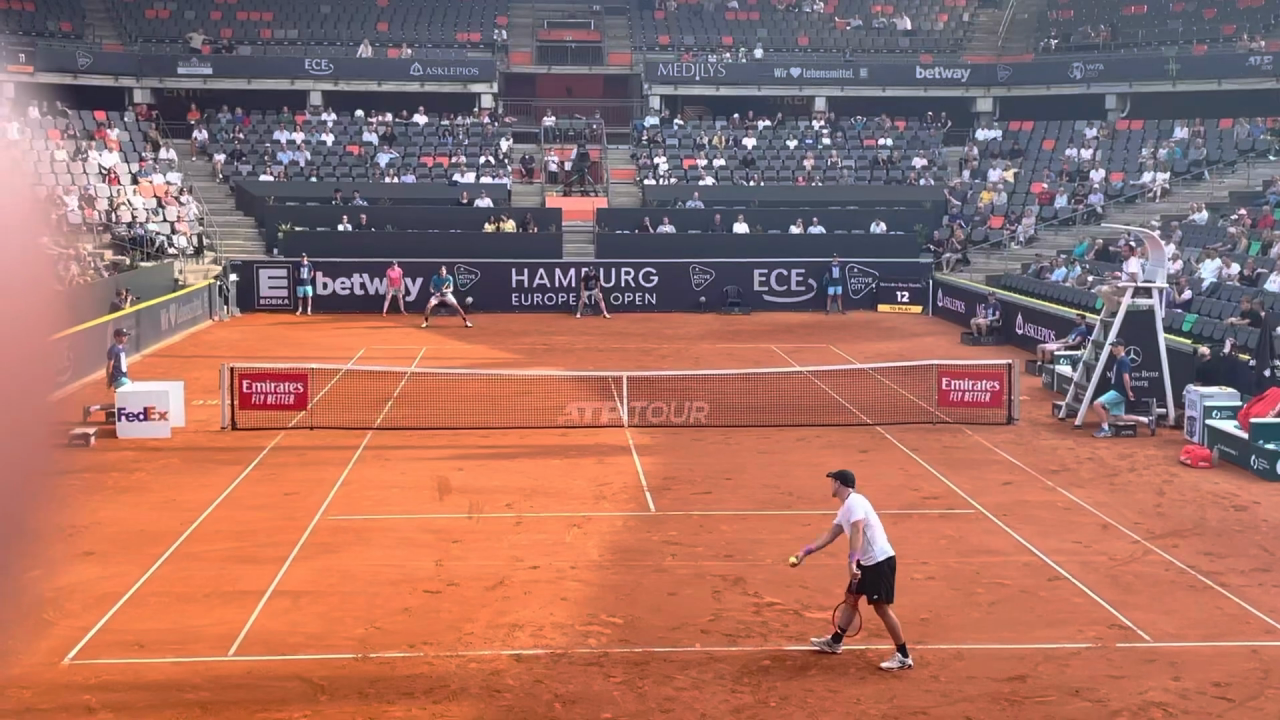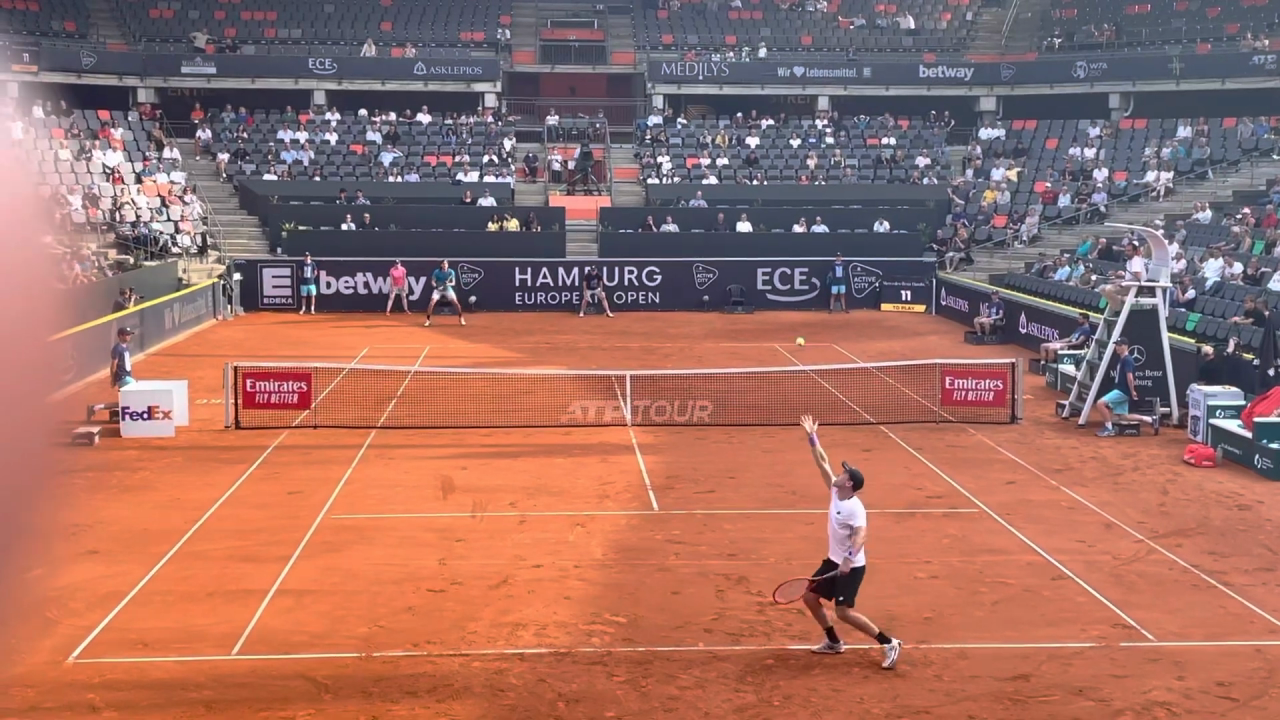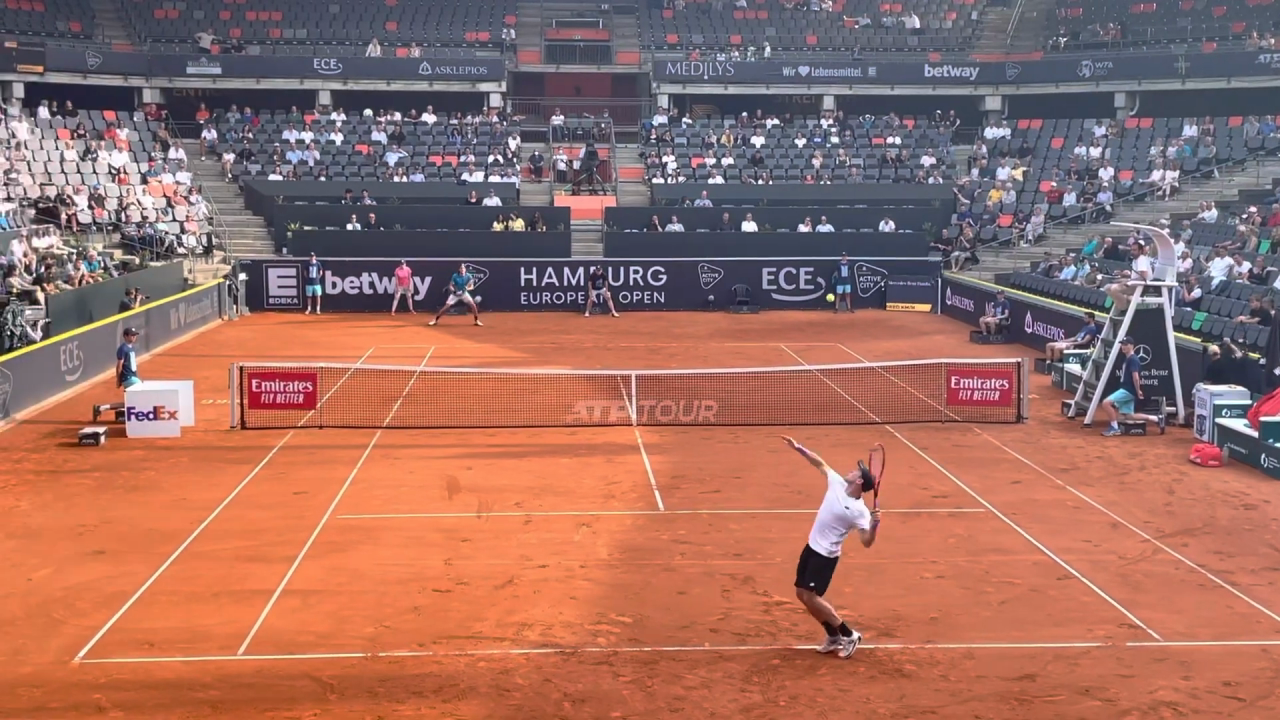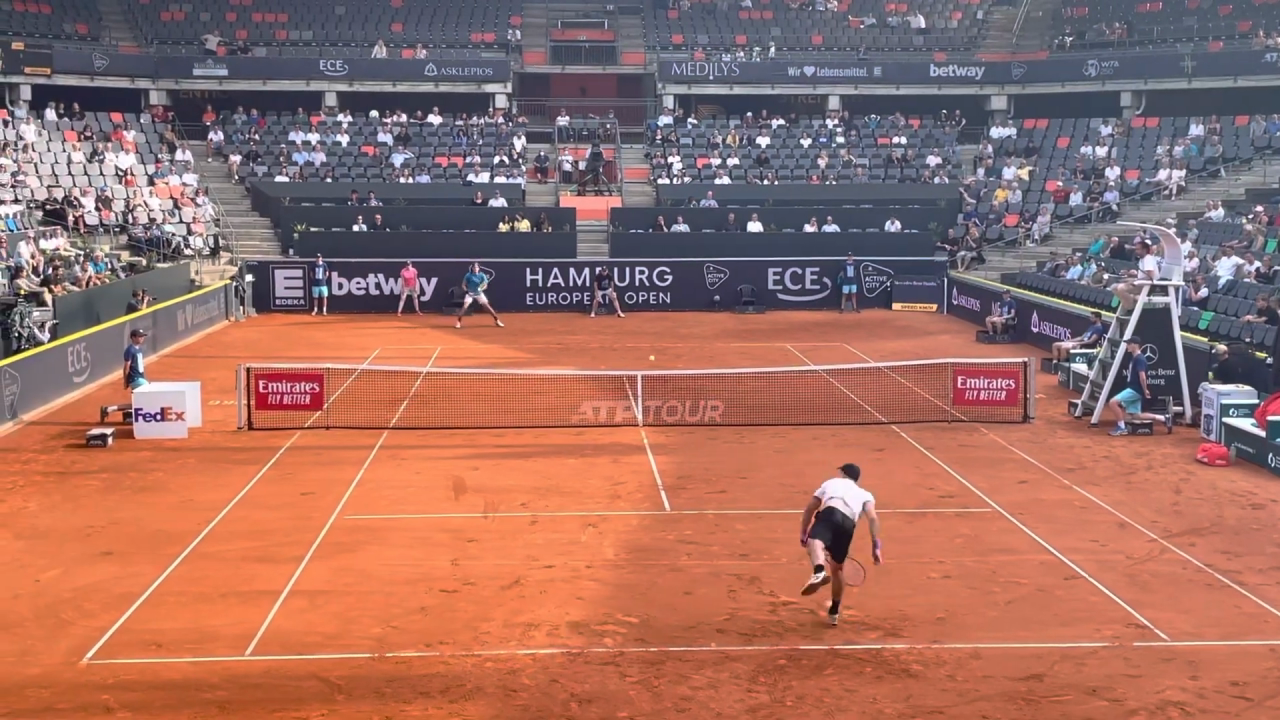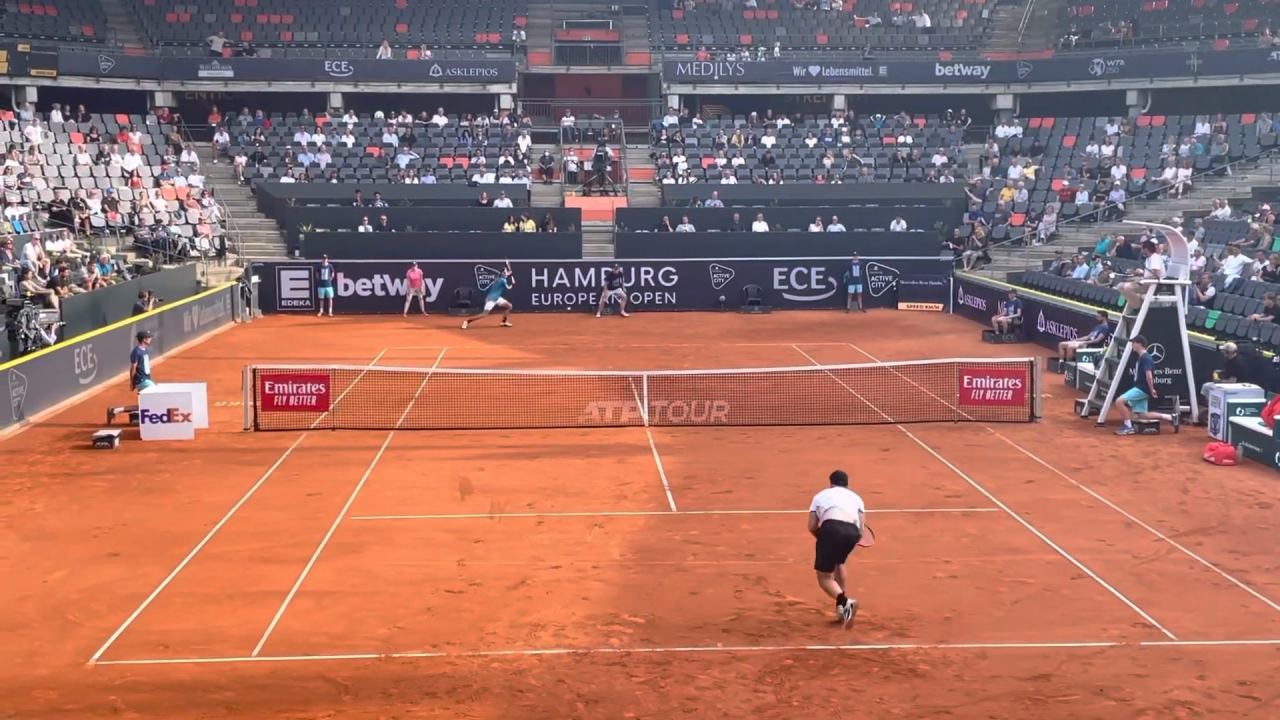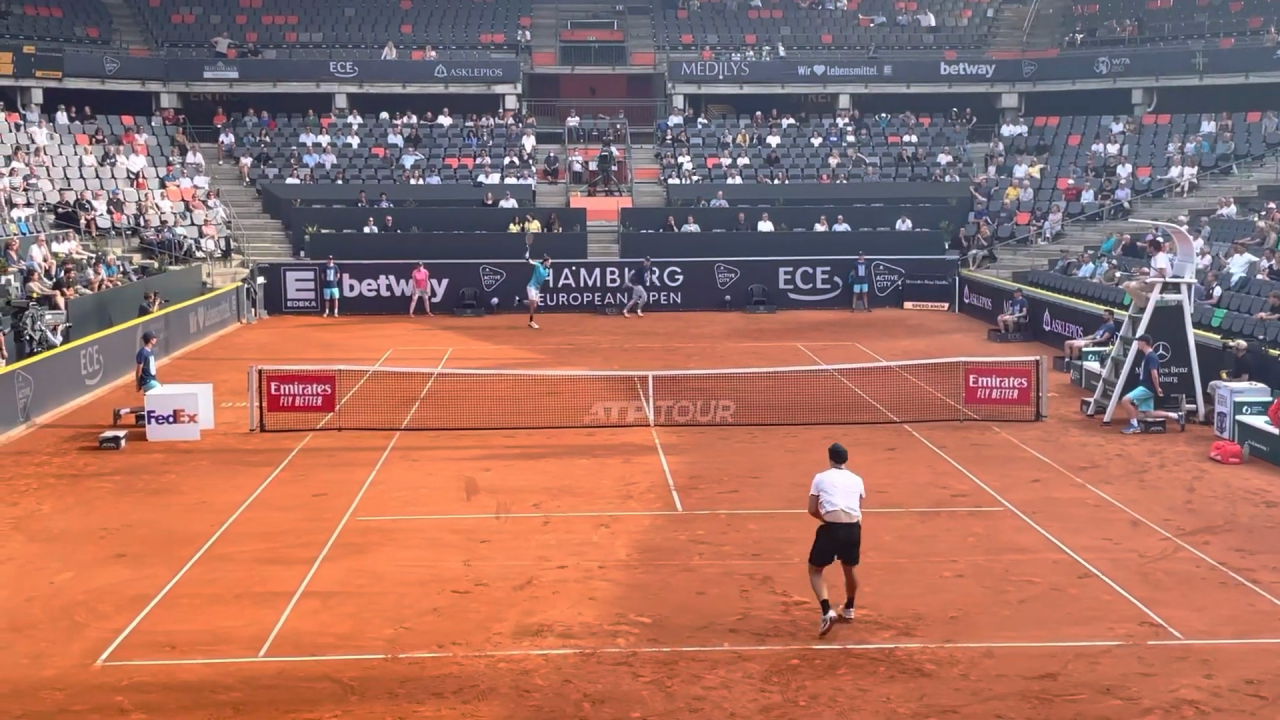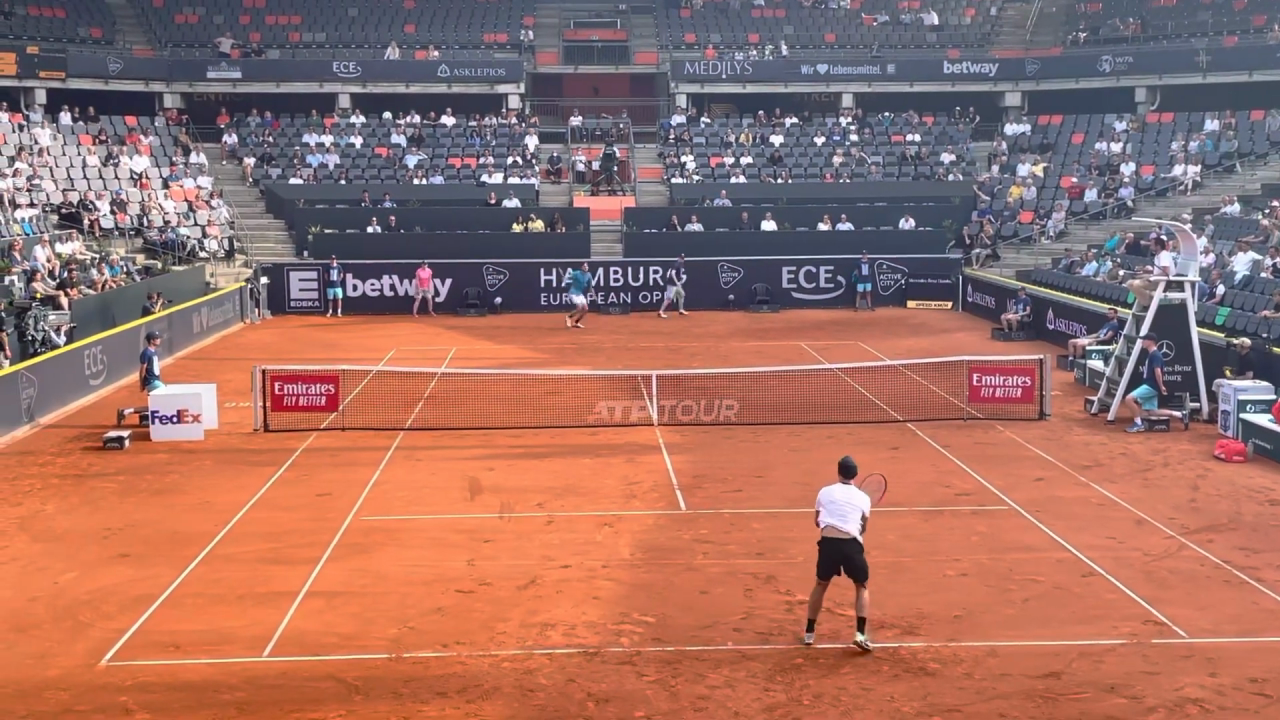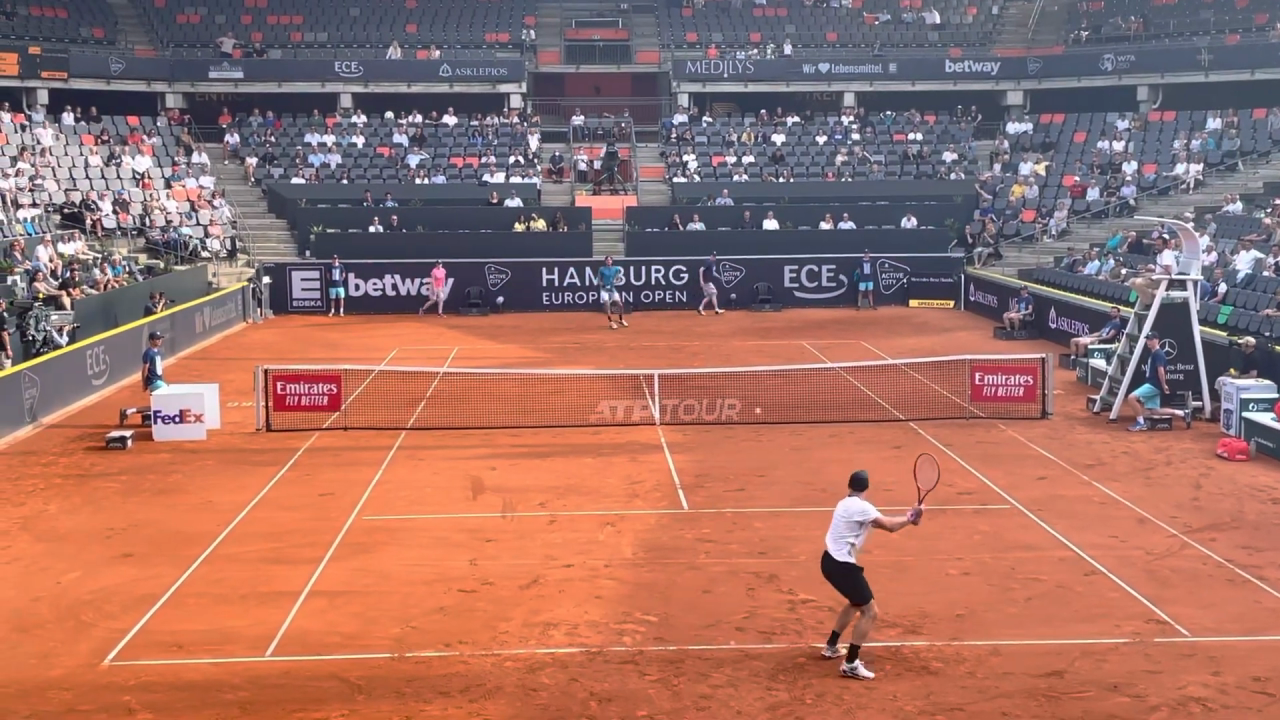
dt=0.4s
person 1, frame 1
left shoulder: (856, 503)
right shoulder: (843, 511)
left elbow: (857, 535)
right elbow: (829, 536)
left wrist: (851, 563)
right wrist: (805, 552)
left hip: (880, 561)
right hip: (865, 563)
left knee: (882, 608)
right knee: (851, 598)
left ankle: (903, 656)
right ankle: (835, 641)
person 1, frame 2
left shoulder: (855, 509)
right shoulder: (836, 492)
left elbow: (861, 538)
right elbow: (822, 463)
left wrist: (848, 560)
right wrist: (811, 435)
left hip: (851, 566)
right hip: (833, 561)
left knee: (844, 612)
right knee: (810, 597)
left ankle: (888, 643)
right ankle: (834, 642)
person 1, frame 3
left shoulder: (860, 512)
right shoulder: (840, 485)
left elbow: (867, 543)
right elbow: (820, 464)
left wrist: (875, 525)
right wrist: (798, 447)
left hip: (826, 555)
right hip: (812, 548)
left knee: (812, 598)
right knee: (803, 595)
left ankle: (849, 635)
right ankle: (835, 636)
person 1, frame 4
left shoulder: (829, 483)
right shoulder: (865, 495)
left elbow: (809, 509)
right elbow: (873, 519)
left wrist: (803, 532)
right wrist: (876, 548)
left hip: (830, 515)
right hip: (847, 525)
left knee: (816, 545)
right knee: (836, 567)
left ankle: (819, 573)
right ankle: (834, 613)
person 1, frame 5
left shoulder: (821, 495)
right shoulder: (856, 498)
left elbow: (811, 527)
left wrist: (823, 536)
left hip: (831, 528)
right hip: (852, 530)
left knee: (824, 577)
right knee: (838, 564)
left ankle: (845, 604)
right ankle: (843, 605)
person 1, frame 6
left shoulder: (821, 478)
right shoulder: (857, 480)
left elbow: (812, 509)
left hip: (831, 529)
right hip: (853, 528)
left knee: (815, 571)
right knee: (849, 568)
left ankle: (827, 612)
right ankle: (849, 608)
person 1, frame 7
left shoulder: (824, 493)
right shoulder: (862, 498)
left elbow: (817, 522)
right elbow: (863, 527)
left hip: (828, 543)
right hip: (851, 545)
left knee: (821, 585)
right knee: (862, 587)
left ankle: (809, 633)
right ankle: (861, 632)
person 1, frame 8
left shoulder: (847, 503)
right shoulder: (860, 506)
left elbow: (884, 522)
right elbow: (889, 526)
left wrist: (906, 516)
right wrist: (912, 516)
left hip: (832, 561)
right hip: (840, 565)
left knee: (858, 602)
right knee: (870, 611)
left ankle: (831, 646)
right ankle: (851, 663)
